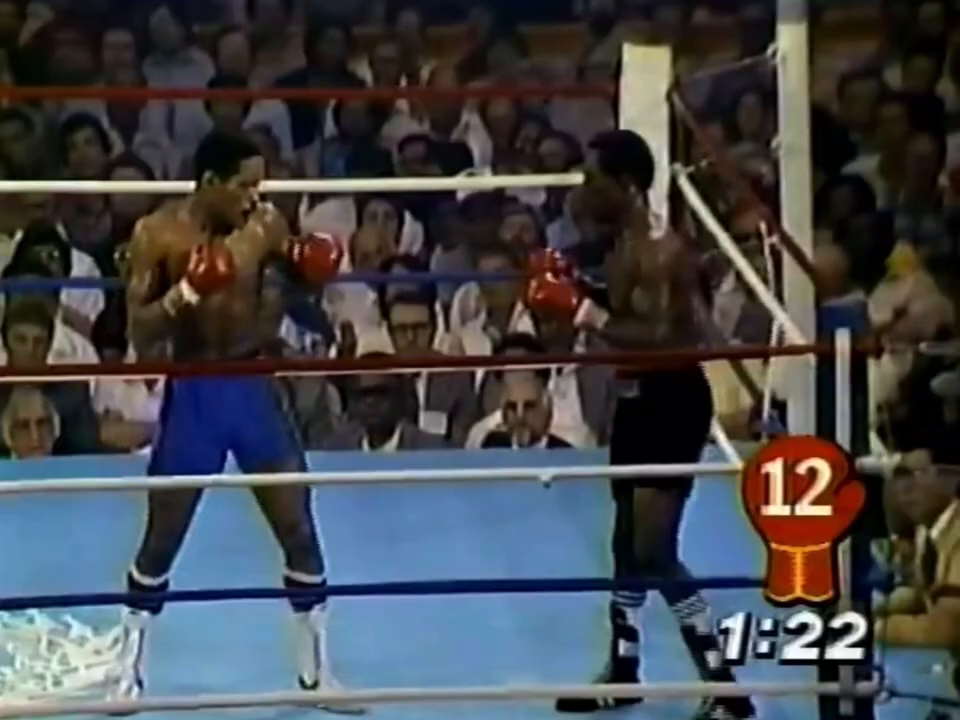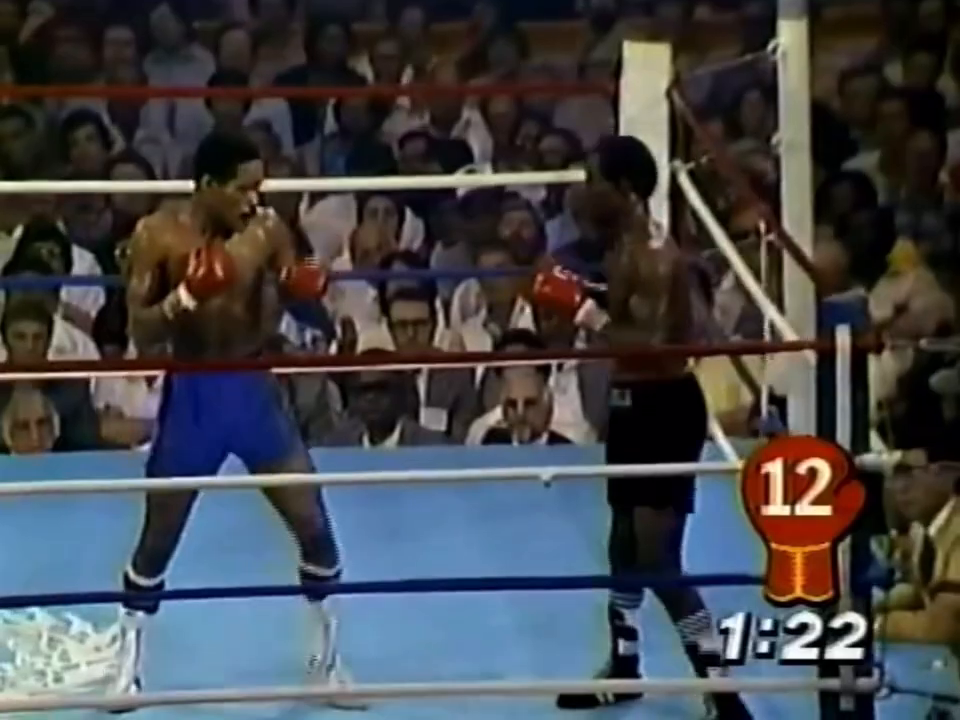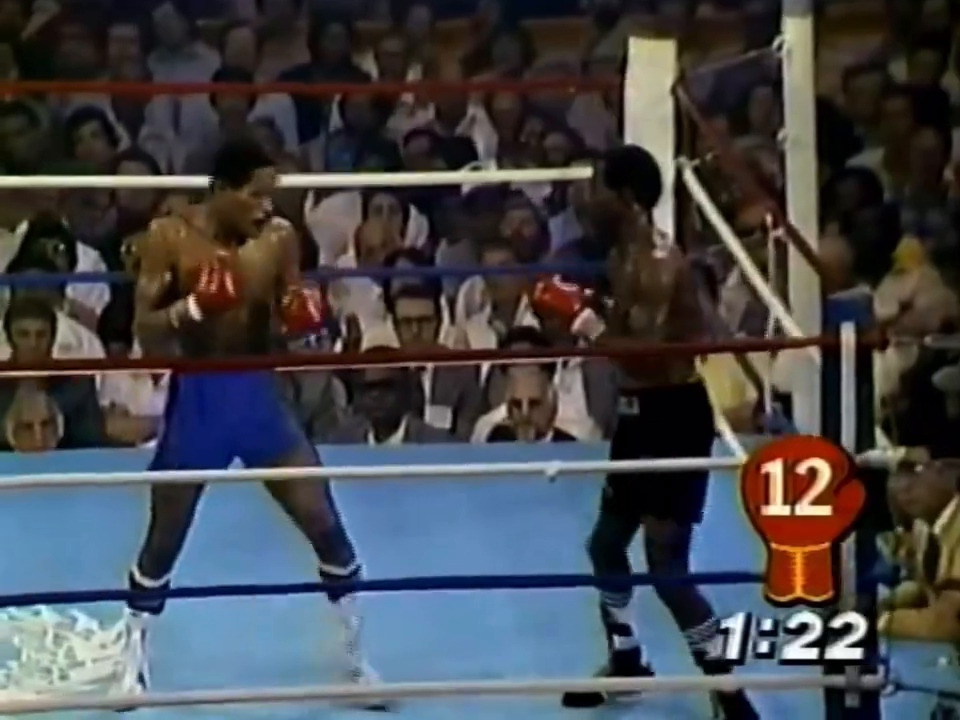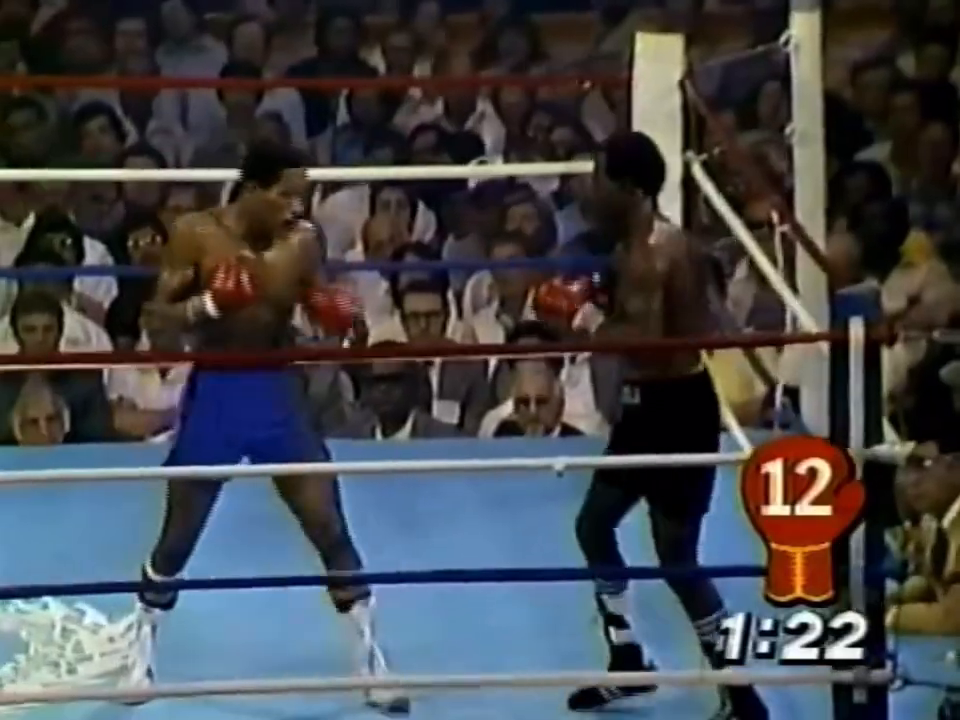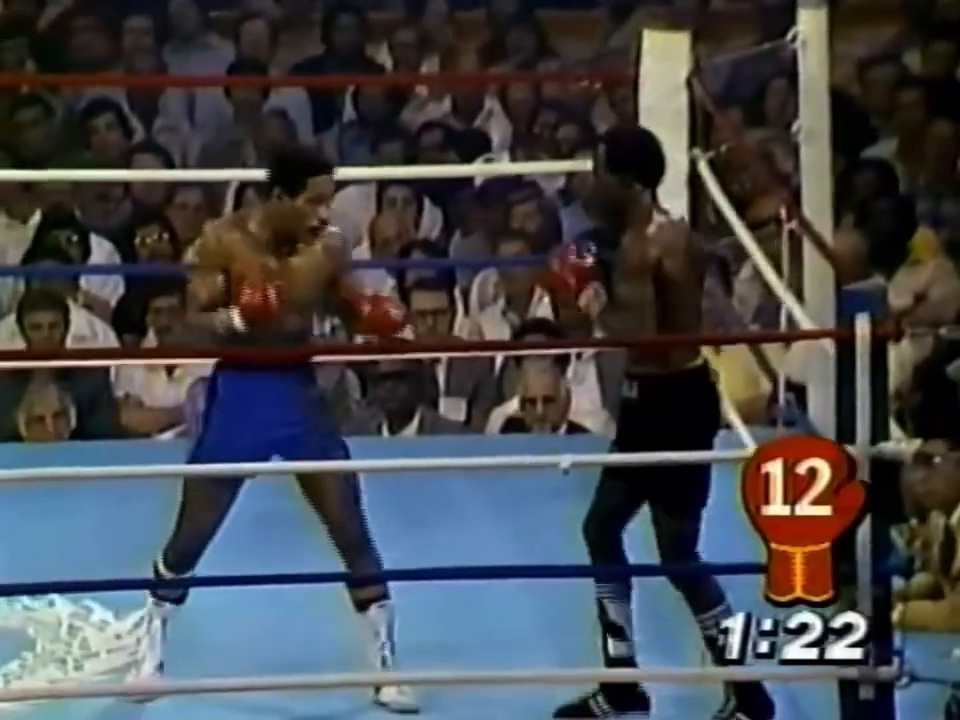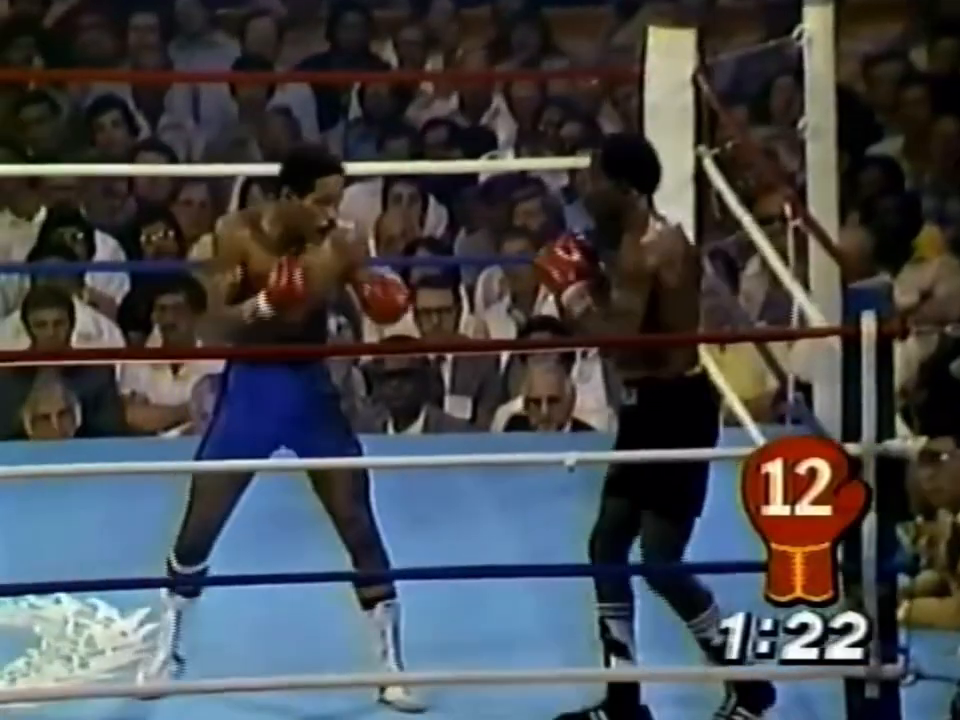
dt=0.1s
person 1, frame 1
left shoulder: (651, 249)
right shoulder: (625, 242)
left elbow: (654, 336)
left wrist: (580, 311)
right wrist: (580, 291)
left hip: (672, 400)
right hip: (641, 398)
left knee: (652, 549)
right knee: (626, 541)
right ankle: (623, 672)
person 1, frame 2
left shoulder: (651, 256)
right shoulder: (625, 248)
left elbow: (651, 345)
left wrist: (583, 311)
right wrist: (584, 296)
left hip: (665, 410)
right hip: (635, 406)
left knee: (658, 563)
right knee: (623, 544)
right ankle: (623, 668)
person 1, frame 3
left shoulder: (652, 266)
right shoulder: (641, 256)
left elbow: (648, 355)
left wrist: (585, 320)
right wrist: (591, 304)
left hip: (672, 418)
right hip: (644, 414)
left knee: (667, 571)
right knee: (609, 544)
right ankle: (626, 660)
person 1, frame 4
left shoulder: (648, 252)
right shoulder: (647, 242)
left elbow: (641, 343)
right wrist: (605, 300)
left hip: (676, 406)
right hip: (649, 404)
left knee: (676, 562)
right knee: (592, 524)
right ankle: (626, 662)
person 1, frame 5
left shoulder: (643, 243)
right shoulder: (664, 233)
left elbow: (636, 332)
left wrist: (584, 293)
right wrist: (603, 280)
left hip: (675, 401)
right hip: (653, 396)
left knee: (676, 558)
right knee: (601, 528)
person 1, frame 6
left shoulder: (639, 251)
right shoulder: (662, 239)
left elbow: (618, 338)
left wrist: (571, 292)
right wrist: (593, 278)
left hip: (674, 408)
right hip: (653, 405)
left knee: (661, 564)
right knee: (606, 547)
person 2, frame 1
left shoulder: (266, 224)
right shoulder: (156, 234)
left elbow: (303, 275)
right elbow: (139, 337)
left wrist: (314, 267)
right wrist: (184, 293)
left hip: (254, 389)
right hip: (192, 394)
left knee: (299, 534)
right knee: (161, 540)
left ankle: (315, 672)
right ankle: (130, 669)
person 2, frame 2
left shoulder: (267, 229)
right shoulder: (157, 234)
left elbow: (289, 290)
right elbow: (140, 336)
left wrist: (304, 287)
right wrist: (183, 297)
left hip: (254, 387)
right hip: (191, 393)
left knee: (314, 527)
right knee: (158, 540)
left ankle: (326, 664)
right ankle: (129, 666)
person 2, frame 3
left shoulder: (278, 238)
right shoulder: (169, 237)
left elbow: (291, 305)
right elbow: (146, 332)
left wrist: (303, 312)
right wrist: (189, 308)
left hip: (260, 391)
right hip: (197, 394)
left knee: (325, 526)
right knee: (162, 542)
left ankle: (354, 661)
right ankle: (133, 665)
person 2, frame 4
left shoulder: (303, 241)
right shoulder: (196, 233)
left elbow: (317, 309)
right elbow: (159, 317)
left wrist: (335, 314)
right wrist: (206, 304)
left hip: (276, 390)
right hip: (214, 391)
left knee: (332, 534)
right knee: (177, 540)
left ankle: (374, 668)
right ankle: (143, 659)
person 2, frame 5
left shoulder: (330, 248)
right shoulder: (224, 239)
left elbow: (352, 312)
right elbow: (195, 323)
left wrist: (374, 317)
right wrist: (238, 319)
left hip: (299, 393)
right hip: (236, 393)
left knee: (353, 534)
right knee: (189, 536)
left ankle: (385, 670)
right ankle: (152, 655)
person 2, frame 6
left shoulder: (344, 243)
right shoulder: (237, 234)
left elbow: (370, 303)
right elbow: (219, 320)
left wrist: (384, 300)
right wrist: (263, 304)
left hip: (310, 385)
right hip: (248, 386)
left knee: (361, 531)
right knee: (198, 529)
left ankle: (392, 670)
right ankle: (167, 650)
